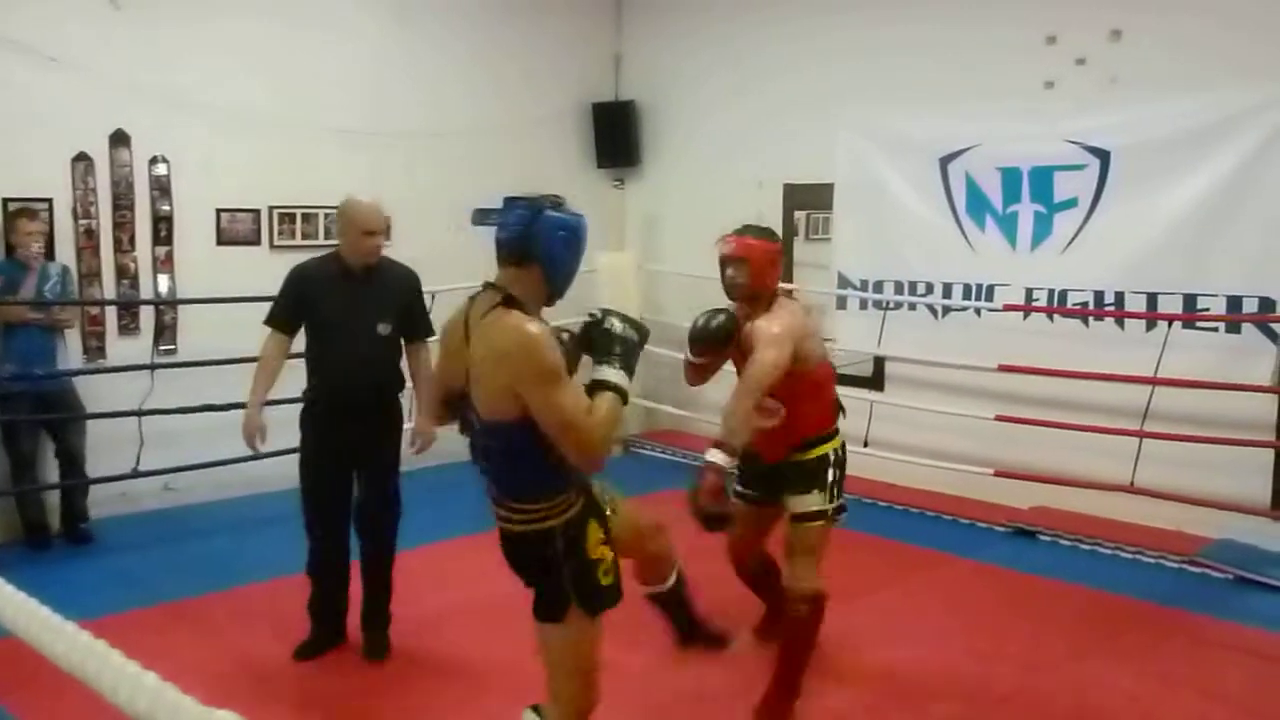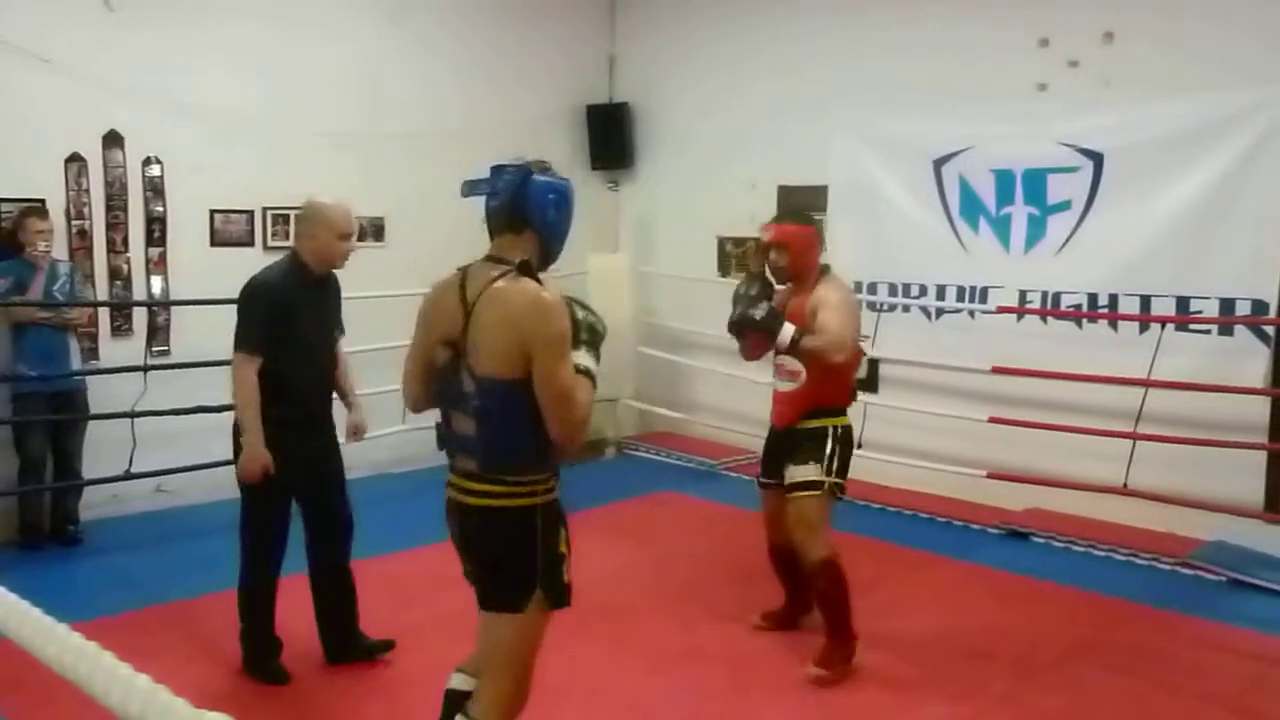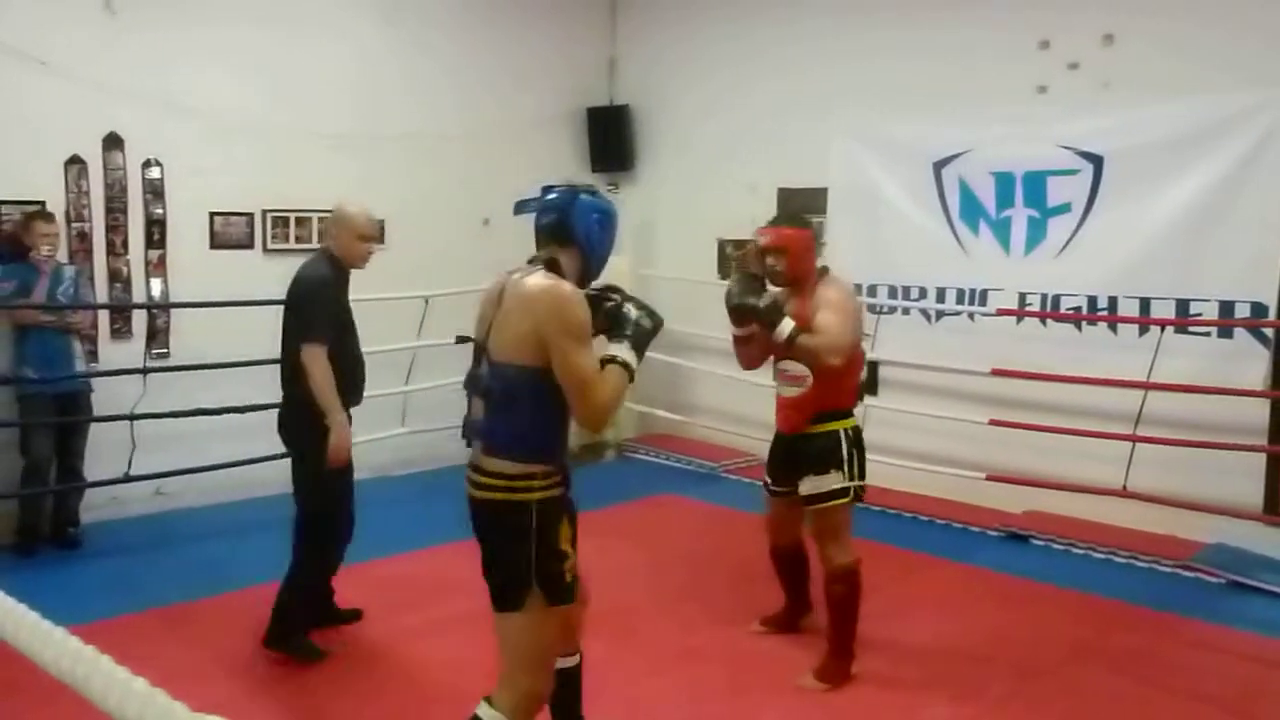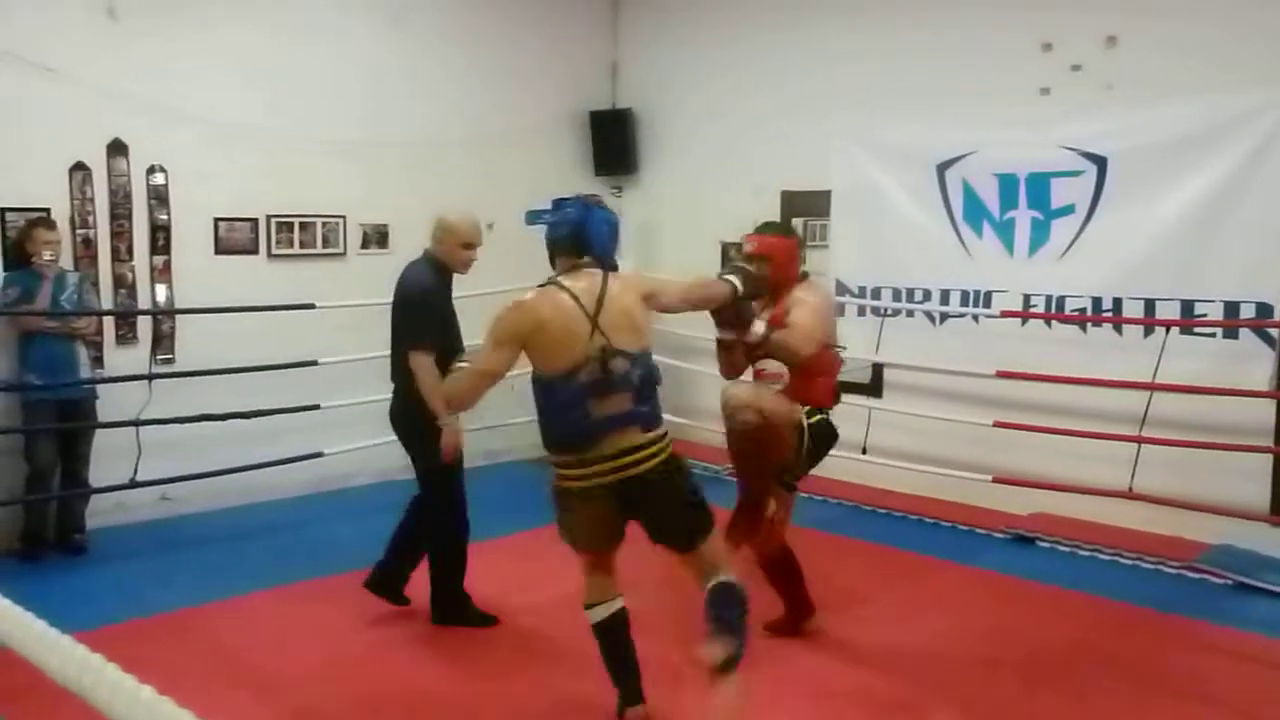
dt=0.7s
person 1, frame 1
left shoulder: (463, 321)
right shoulder: (524, 337)
left elbow: (443, 409)
right elbow: (588, 450)
right wrist: (614, 365)
left hip: (555, 501)
right hip: (547, 529)
left knee: (652, 533)
left ankle: (688, 626)
person 1, frame 2
left shoulder: (442, 296)
right shoulder: (537, 306)
left elbow: (415, 396)
right elbow: (569, 431)
right wrist: (583, 350)
left hip: (463, 497)
right hip: (518, 508)
left knee: (494, 656)
person 1, frame 3
left shoulder: (504, 291)
right shoulder: (559, 297)
right elbow: (593, 413)
right wrist: (627, 341)
left hip: (494, 487)
right hip: (524, 498)
left knee: (566, 612)
person 1, frame 4
left shoulder: (525, 312)
right shoulder: (631, 288)
left elbow: (455, 398)
right elbow: (697, 292)
left wrist: (475, 354)
right wrist: (737, 282)
left hip: (580, 478)
right hip: (649, 464)
left knee: (599, 573)
right knee: (716, 569)
right ankle: (724, 647)
person 2, frame 1
left shoulder: (779, 324)
right shoulder: (737, 316)
left elbow: (748, 396)
right elbow: (696, 378)
left wrist: (716, 465)
right wrist: (701, 347)
left hip: (813, 456)
right hip: (768, 451)
left knee: (800, 578)
right knee: (739, 545)
right ankle: (777, 612)
person 2, frame 2
left shoulder: (832, 295)
right shoulder: (785, 294)
left elbow: (837, 352)
right elbow: (753, 353)
left wrist: (778, 329)
right wrist: (750, 317)
left hip: (821, 431)
right hip: (784, 428)
left knee: (809, 535)
right knee: (776, 527)
left ankle: (841, 644)
right ankle: (797, 605)
person 2, frame 3
left shoulder: (834, 296)
right shoulder: (782, 298)
left elbow: (832, 355)
right elbow: (750, 360)
left wrist: (777, 323)
right wrist: (743, 320)
left hip: (829, 436)
right hip: (790, 433)
left knee: (833, 544)
right knee: (780, 529)
left ankle: (840, 656)
right ankle: (796, 608)
person 2, frame 4
left shoulder: (807, 299)
right shoulder: (764, 307)
left elbow: (803, 349)
right elbow: (730, 369)
left wrist: (750, 330)
right wrist: (727, 329)
left hip: (807, 425)
right hip: (782, 435)
left knee: (738, 402)
right knee: (764, 536)
left ankle: (748, 507)
right ankle: (799, 613)
person 3, frame 1
left shoulder: (402, 281)
right shoulder: (307, 278)
left elbow: (418, 349)
right elbow: (278, 341)
left wrist: (426, 412)
right wrist: (255, 405)
left hip: (381, 421)
right hip: (323, 420)
left knee: (376, 520)
right knee: (324, 526)
left ankle: (376, 622)
right ankle: (328, 625)
person 3, frame 2
left shoulder: (327, 284)
right shoulder: (268, 288)
right elbow: (246, 367)
left wrist: (352, 405)
right wrist: (252, 441)
left hip: (318, 429)
right hip: (271, 435)
left knee: (333, 533)
right knee: (264, 543)
left ankle: (343, 638)
right ankle: (259, 650)
person 3, frame 3
left shoulder: (327, 277)
right shoulder: (319, 281)
right elbow: (313, 356)
left wrist: (336, 419)
right wrist: (337, 423)
left hip: (316, 417)
right hip: (313, 420)
left knee: (323, 515)
right knee: (329, 520)
left ankle: (316, 605)
right ankle: (287, 626)
person 3, frame 4
left shoulder: (427, 276)
right shoulder: (423, 287)
right elbow: (422, 363)
left wrist: (445, 416)
right wrist: (447, 423)
left hip: (421, 411)
right hip: (423, 414)
left knee: (434, 497)
right knee: (448, 505)
left ankle: (388, 575)
right ankle: (449, 603)
person 4, frame 1
left shoulder: (59, 271)
left elbow: (70, 318)
left wrist: (28, 315)
right wrist: (32, 271)
left hip: (56, 377)
left knee: (73, 452)
left ankle: (75, 522)
right ankle: (35, 528)
person 4, frame 2
left shoulder: (68, 270)
left elbow: (82, 316)
left wrist: (39, 314)
right wrist: (39, 271)
left hip: (69, 378)
right hip: (29, 380)
left knee: (70, 457)
right knee: (33, 458)
left ankle: (66, 523)
right ankle: (31, 528)
person 4, frame 3
left shoulder: (73, 274)
left elbow: (85, 320)
left wrist: (44, 317)
right wrist: (51, 290)
left hip: (73, 379)
right hip: (34, 382)
left knee: (72, 459)
right knee: (38, 459)
left ankle: (66, 525)
right ankle: (29, 531)
person 4, frame 4
left shoulder: (78, 280)
left elbow: (91, 326)
left wrist: (47, 324)
right wrist: (46, 279)
left hip: (78, 386)
right hip: (38, 389)
left knee: (77, 465)
right knee: (42, 465)
left ankle: (71, 530)
right ankle: (34, 537)
